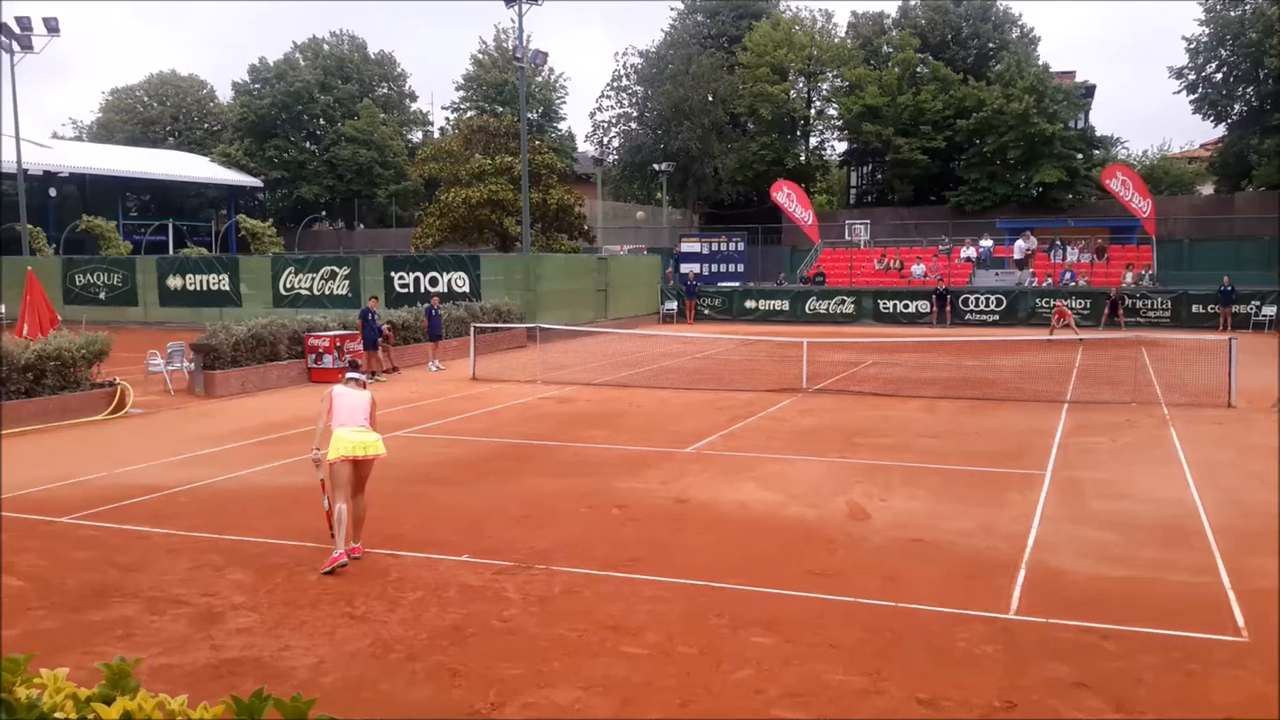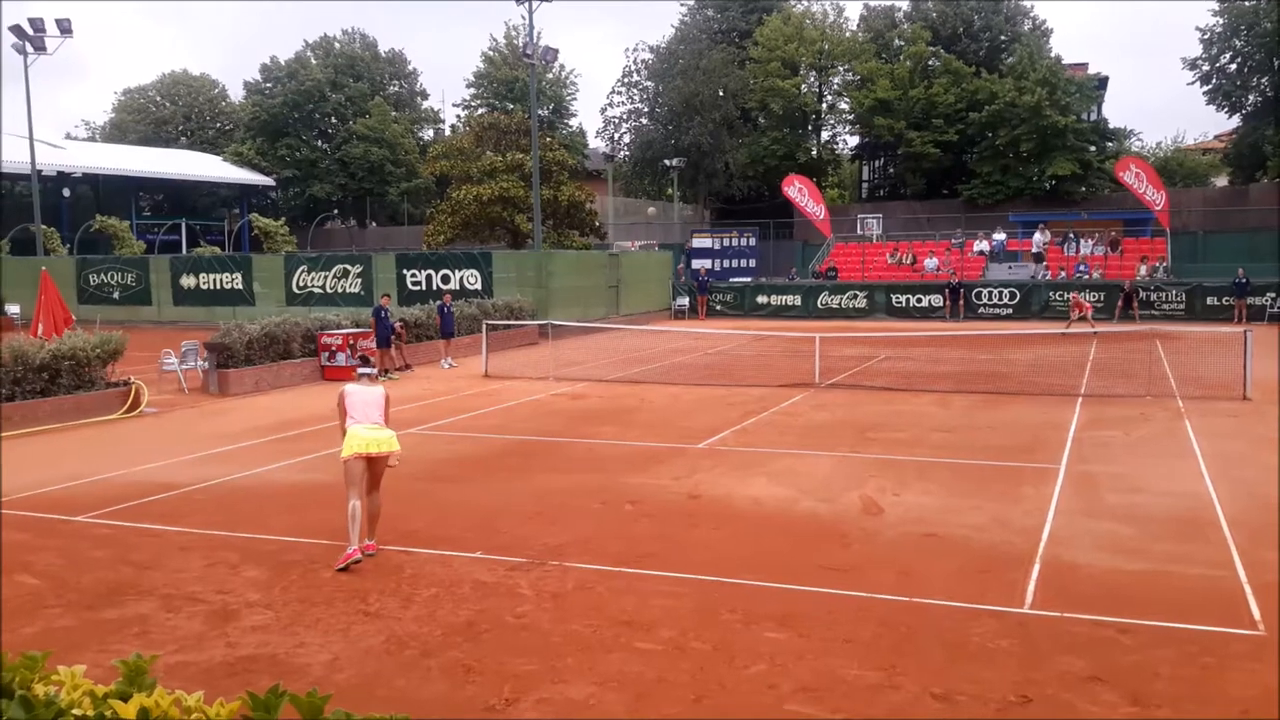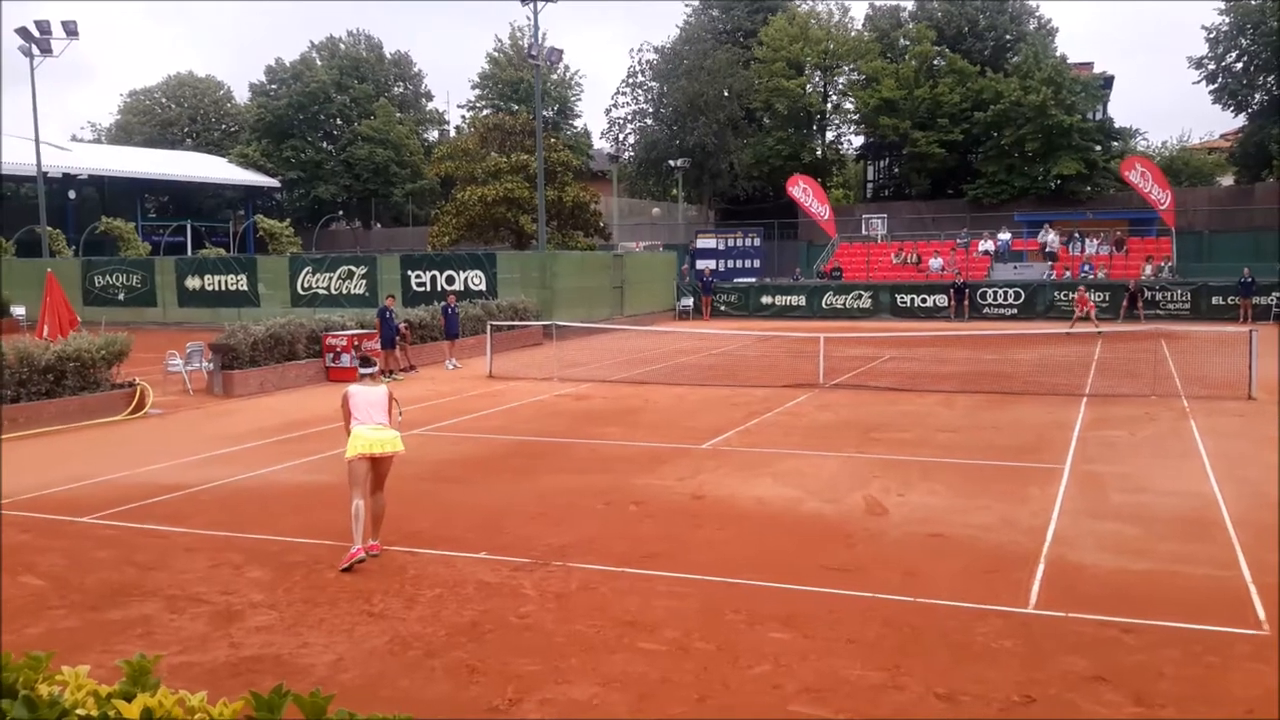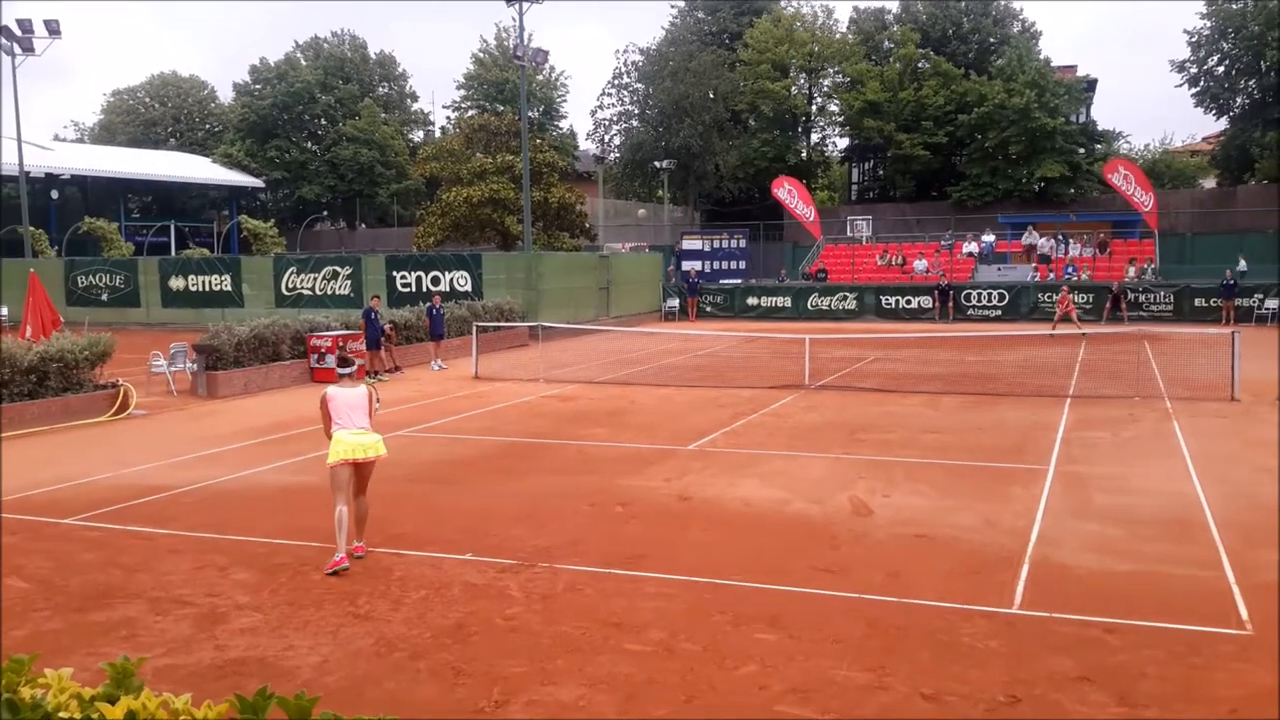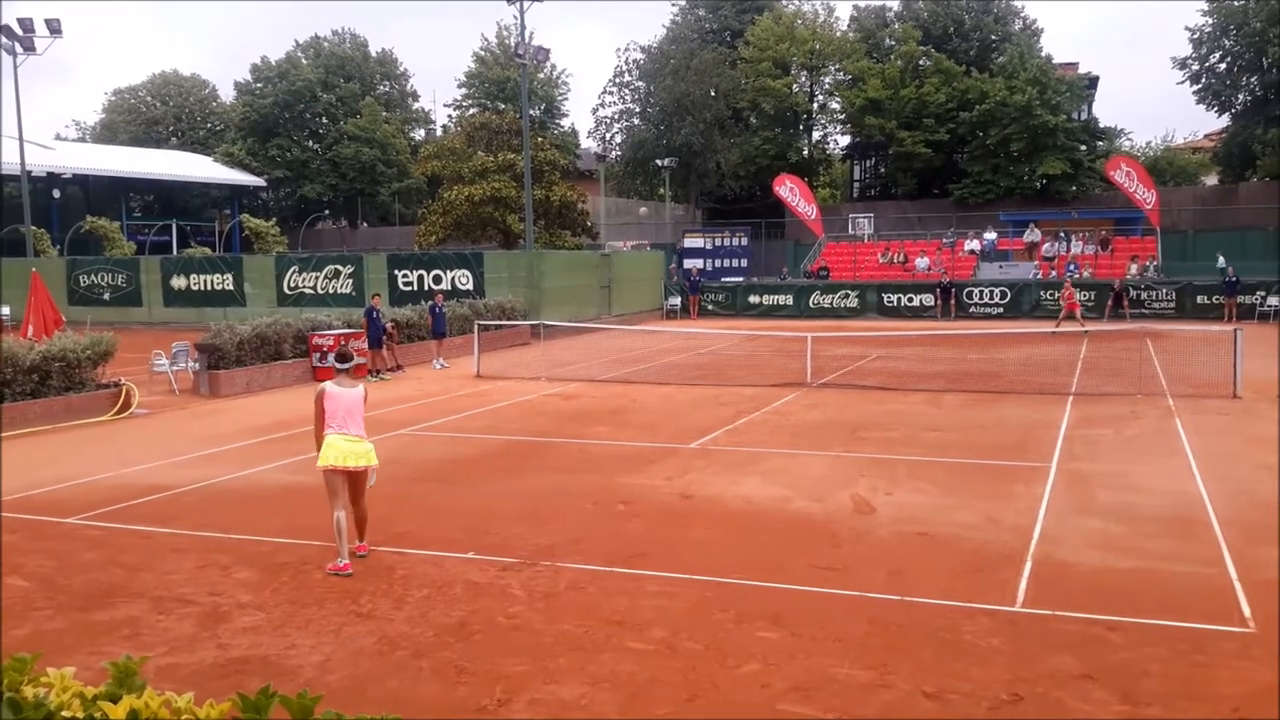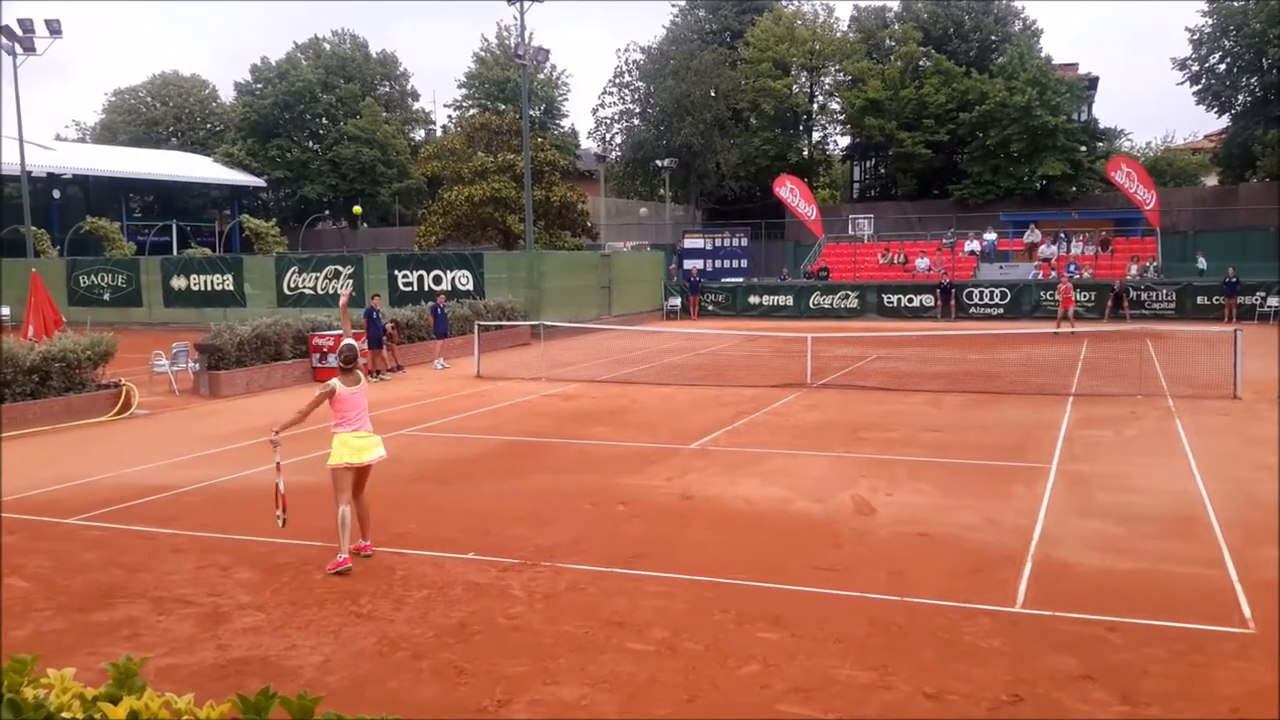
dt=0.5s
person 1, frame 1
left shoulder: (332, 391)
right shoulder: (369, 396)
left elbow: (322, 419)
left wrist: (316, 448)
left hip: (343, 440)
right hip: (368, 440)
left knee: (339, 498)
right knee: (358, 494)
left ankle: (339, 551)
right ankle: (356, 545)
person 1, frame 2
left shoulder: (345, 390)
right shoulder: (382, 391)
left elbow: (343, 425)
left wrist: (351, 442)
right wrist: (382, 456)
left hip: (357, 437)
right hip: (382, 437)
left knee: (354, 495)
right knee: (373, 491)
left ankle: (354, 548)
right ankle: (370, 542)
person 1, frame 3
left shoulder: (349, 392)
right shoulder: (386, 390)
left elbow: (348, 426)
left hip: (361, 438)
right hip: (386, 437)
left knee: (358, 495)
right knee: (377, 492)
left ankle: (357, 547)
right ankle: (374, 543)
person 1, frame 4
left shoulder: (327, 393)
right shoulder: (366, 390)
left elbow: (327, 429)
left hip: (342, 443)
right hip: (368, 440)
left knee: (341, 501)
right knee: (360, 495)
left ankle: (341, 555)
right ankle: (359, 544)
person 1, frame 5
left shoulder: (323, 389)
right shoulder: (361, 389)
left elbow: (319, 426)
left wrist: (320, 451)
left hip: (335, 447)
right hip: (360, 447)
left knee: (338, 506)
right knee: (358, 501)
left ankle: (343, 561)
right ankle: (361, 544)
person 1, frame 6
left shoulder: (332, 388)
right shoulder: (361, 377)
left elbow: (304, 413)
right elbow: (350, 340)
left wrist: (278, 430)
right wrist: (344, 309)
left hip: (346, 445)
right hip: (367, 442)
left knee: (343, 501)
right knee: (359, 494)
left ankle: (344, 556)
right ankle: (366, 543)
